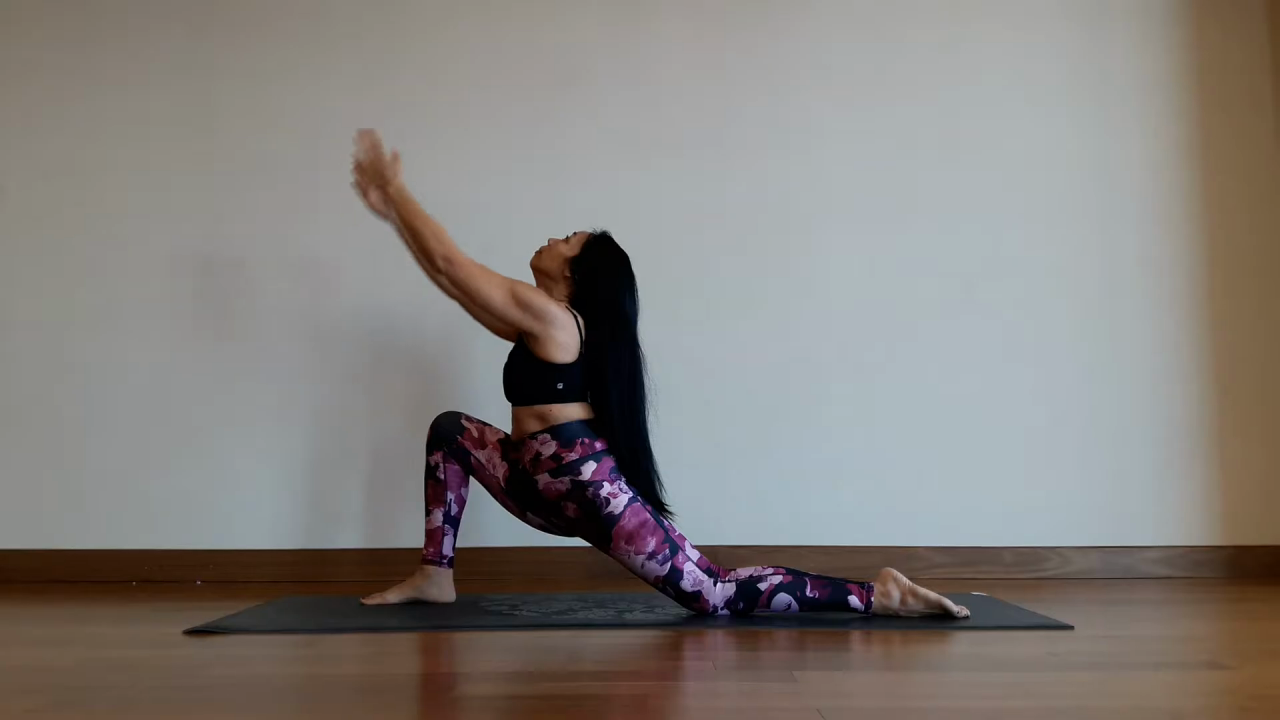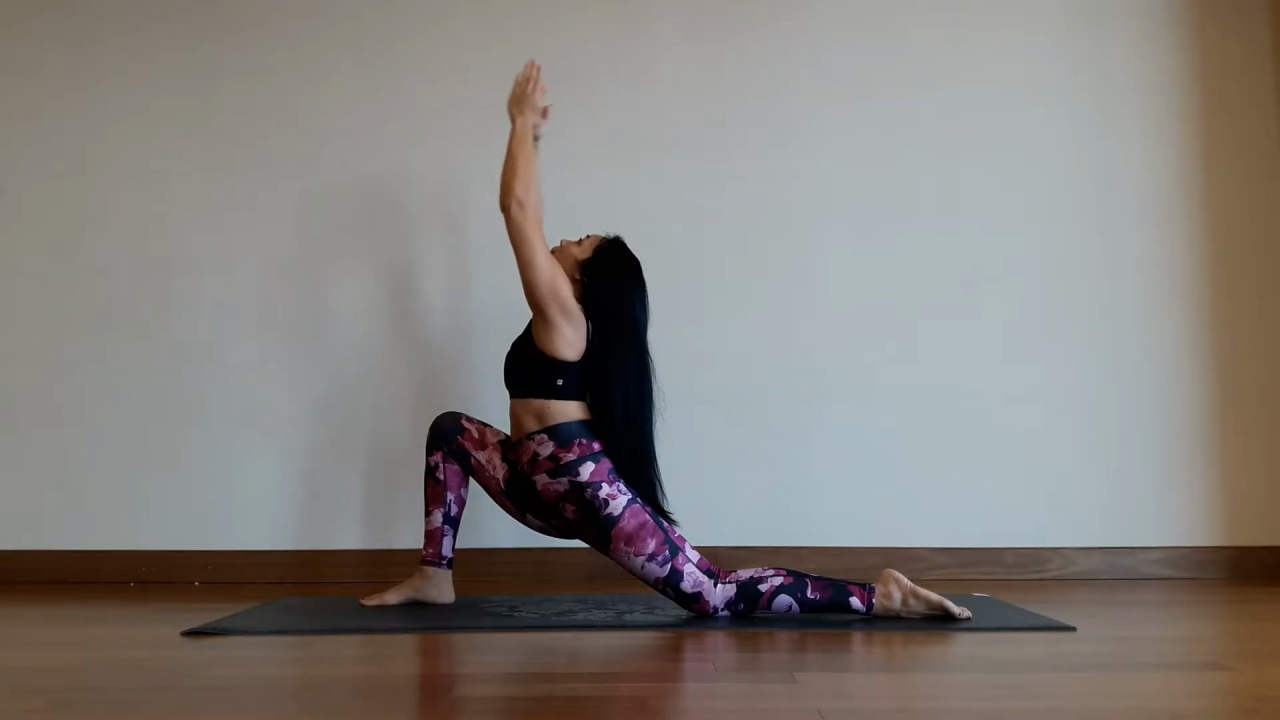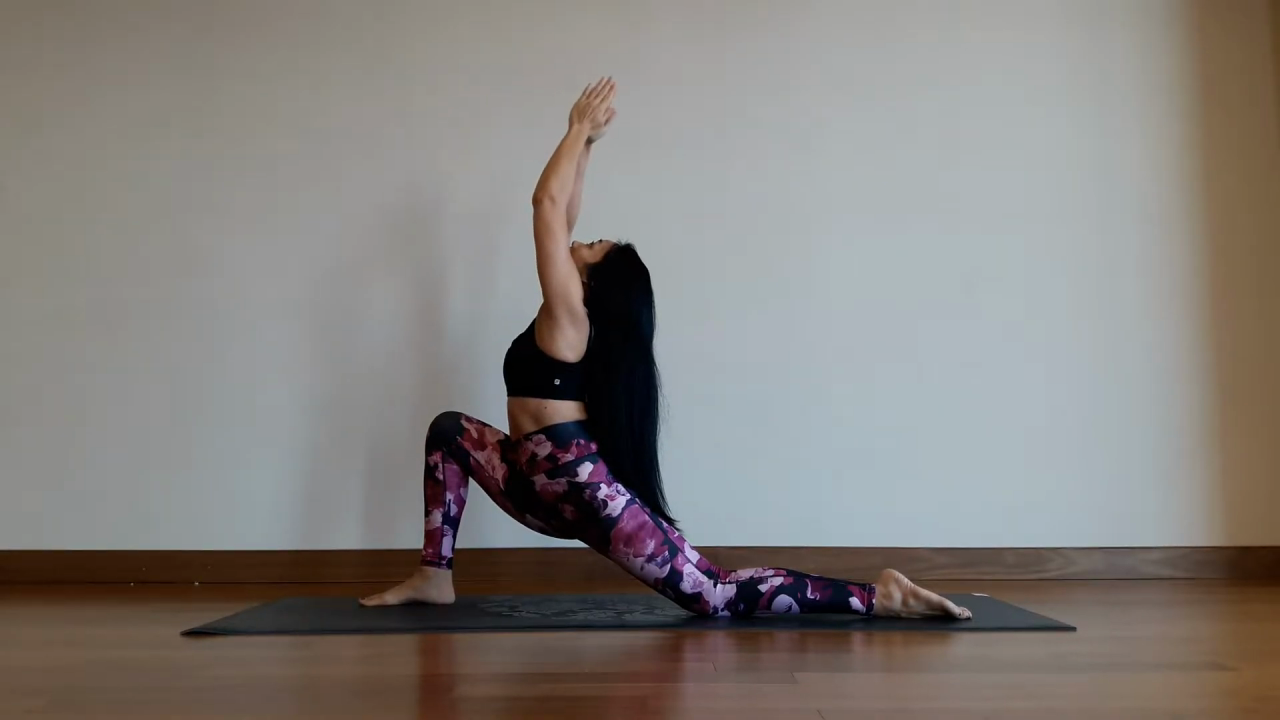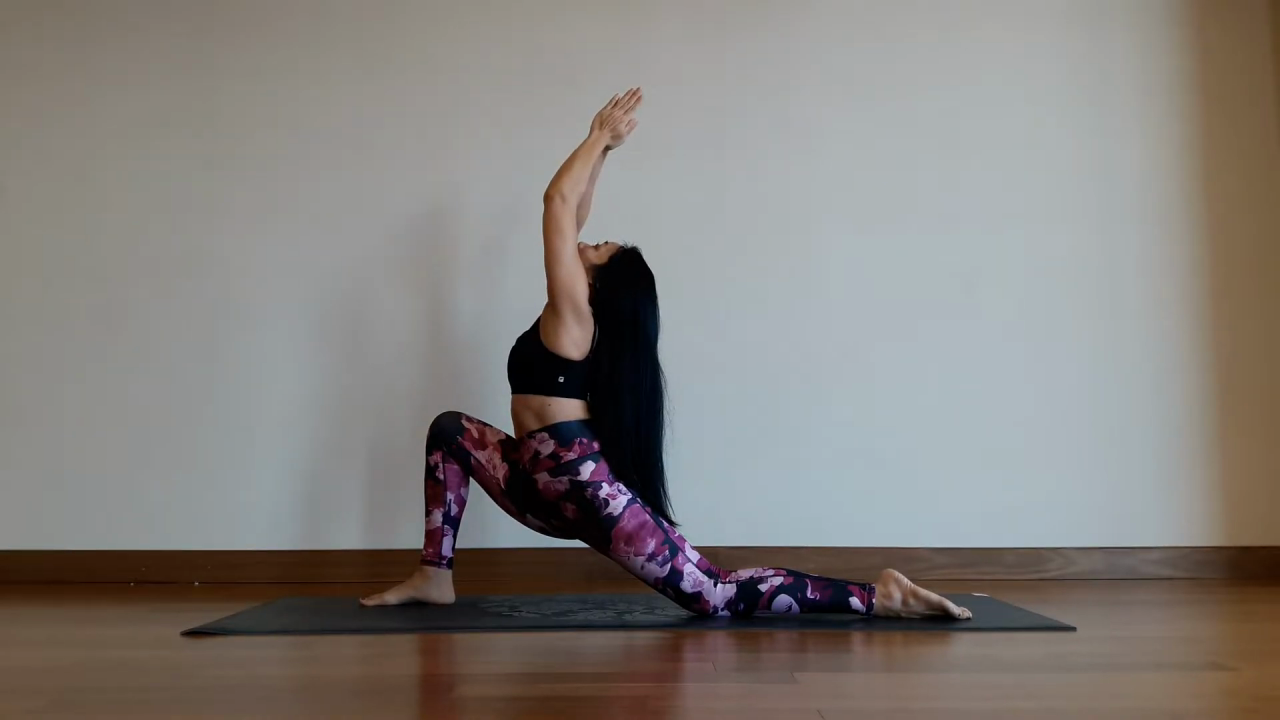
dt=0.7s
person 1, frame 1
left shoulder: (547, 314)
right shoulder: (538, 323)
left elbow: (450, 262)
right elbow: (453, 275)
left wrist: (394, 186)
right wrist: (393, 210)
left hip: (588, 485)
right hip: (556, 486)
left knee: (714, 593)
right knee: (449, 430)
left ankle: (879, 595)
right ankle: (435, 576)
person 1, frame 2
left shoulder: (561, 310)
right shoulder: (565, 317)
left elbow: (515, 208)
right elbow: (527, 216)
left wrist: (524, 125)
right wrist: (527, 131)
left hip: (582, 483)
right hip: (550, 484)
left knee: (713, 594)
right knee: (450, 430)
left ankle: (878, 596)
right ankle: (435, 577)
person 1, frame 3
left shoulder: (568, 311)
right shoulder: (571, 318)
left elbow: (546, 204)
right elbow: (560, 217)
left wrist: (579, 132)
right wrist: (584, 141)
left hip: (582, 485)
right hip: (549, 487)
left knee: (712, 592)
right knee: (449, 430)
left ankle: (879, 597)
right ankle: (434, 576)
person 1, frame 4
left shoulder: (573, 310)
right shoulder: (575, 318)
left elbow: (557, 201)
right elbow: (569, 217)
left wrist: (600, 138)
right wrist: (601, 145)
left hip: (582, 484)
right hip: (549, 486)
left knee: (711, 593)
right knee: (449, 430)
left ankle: (879, 597)
right ankle: (435, 575)
